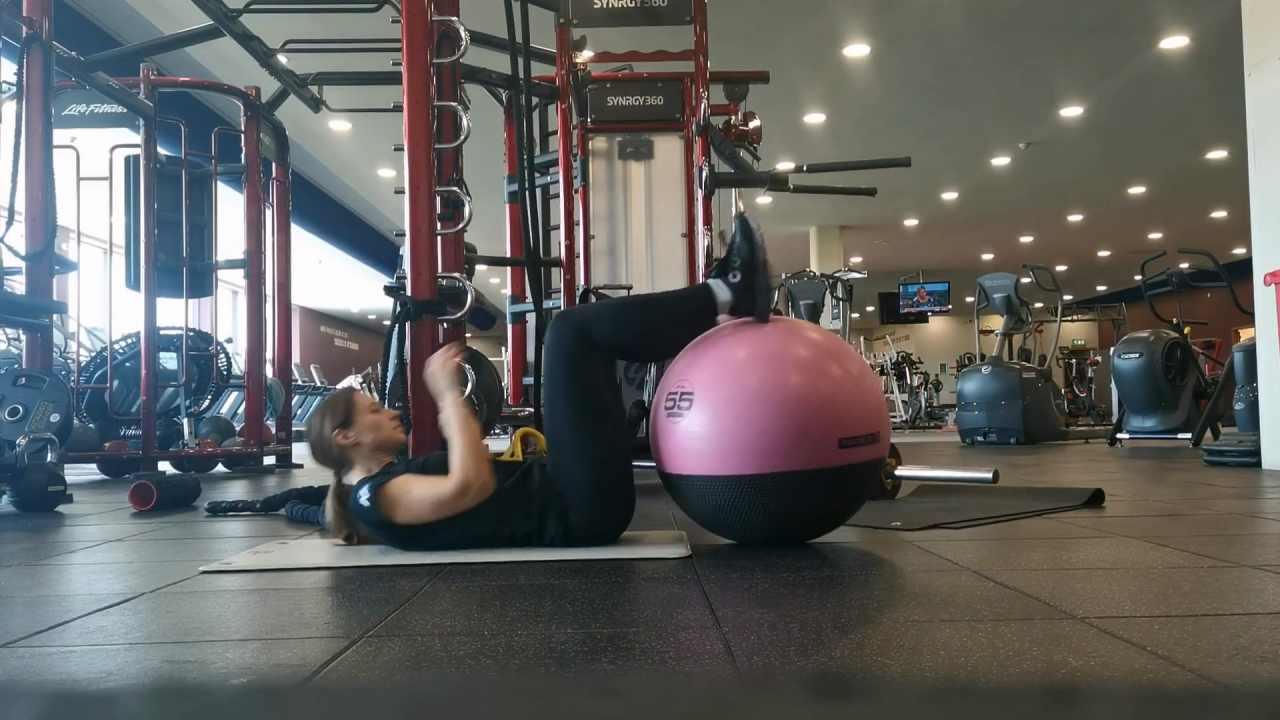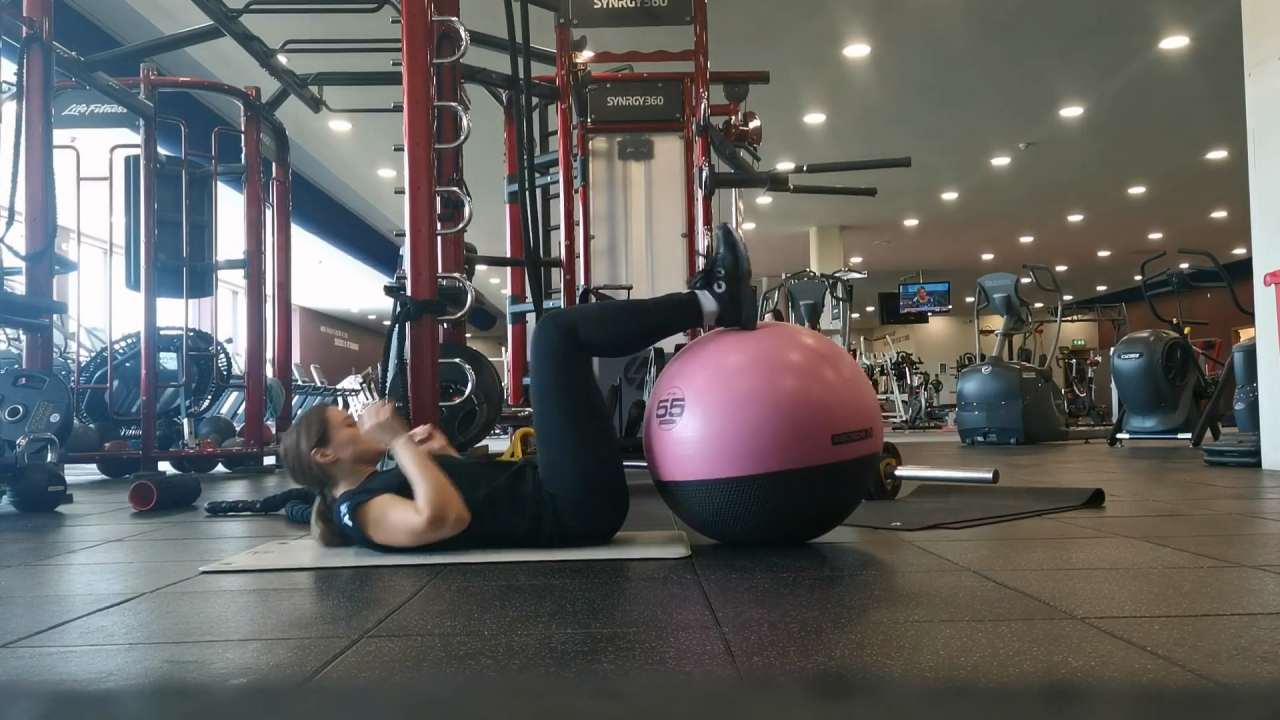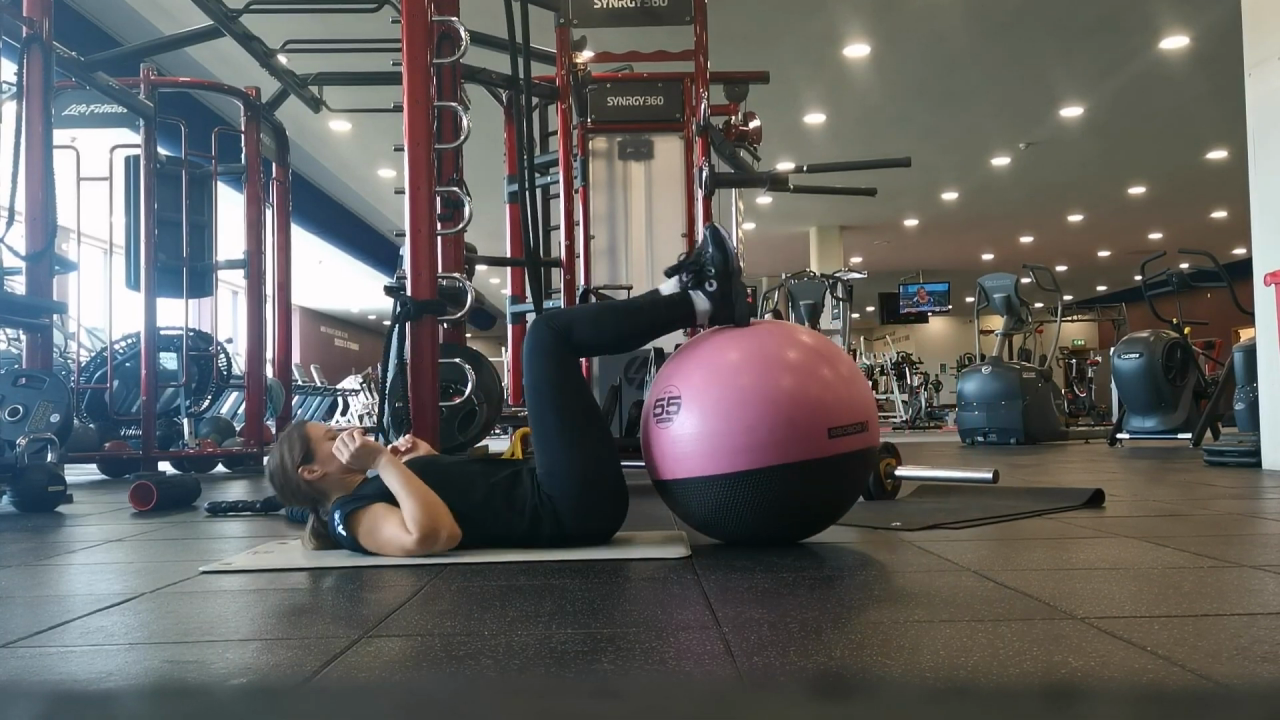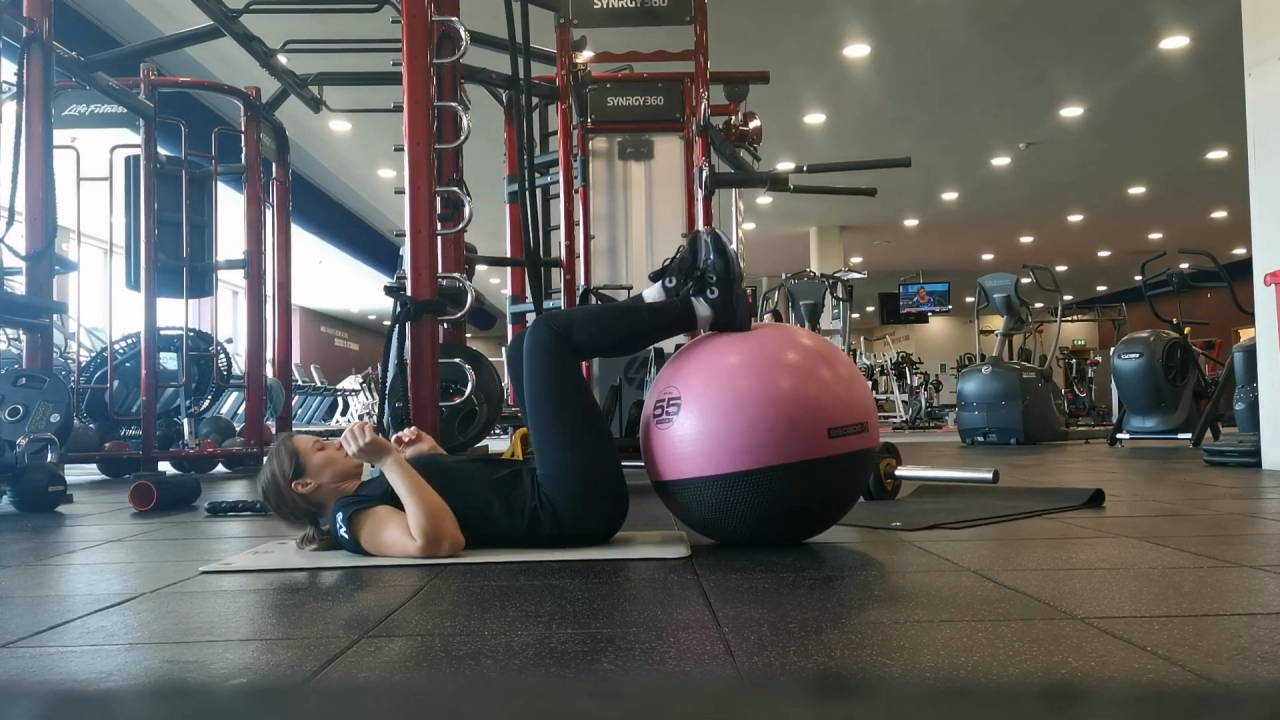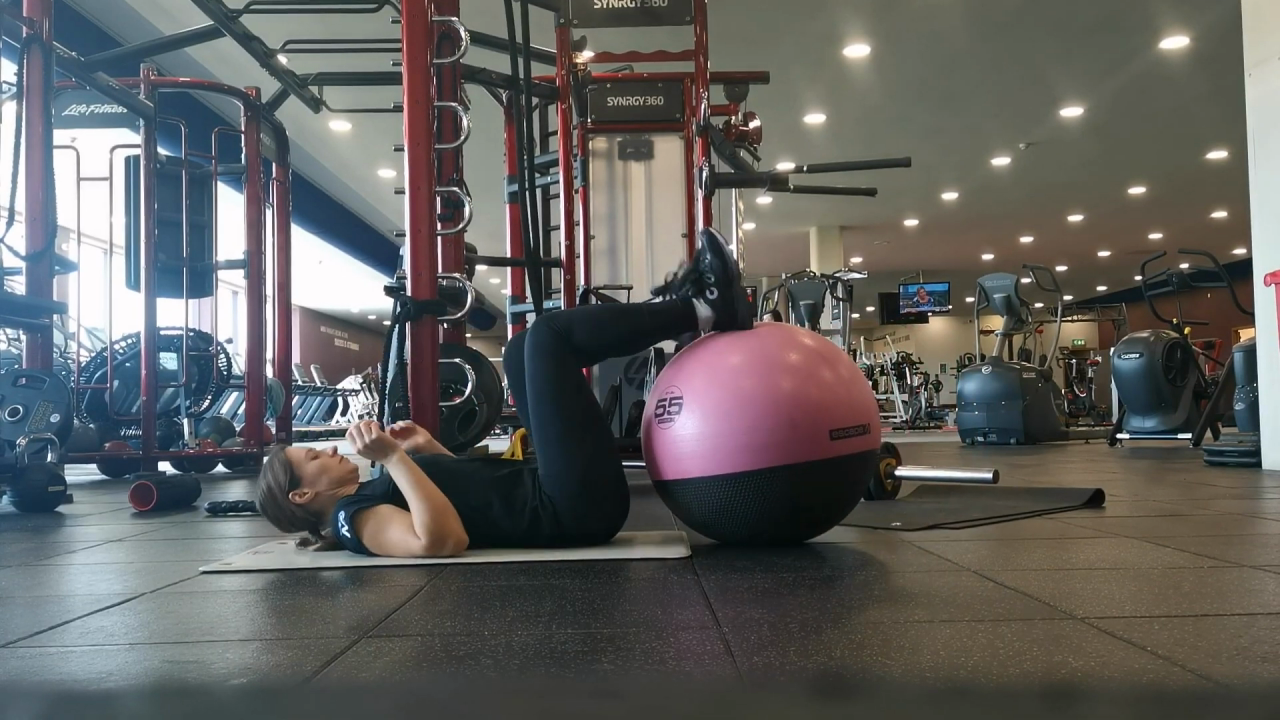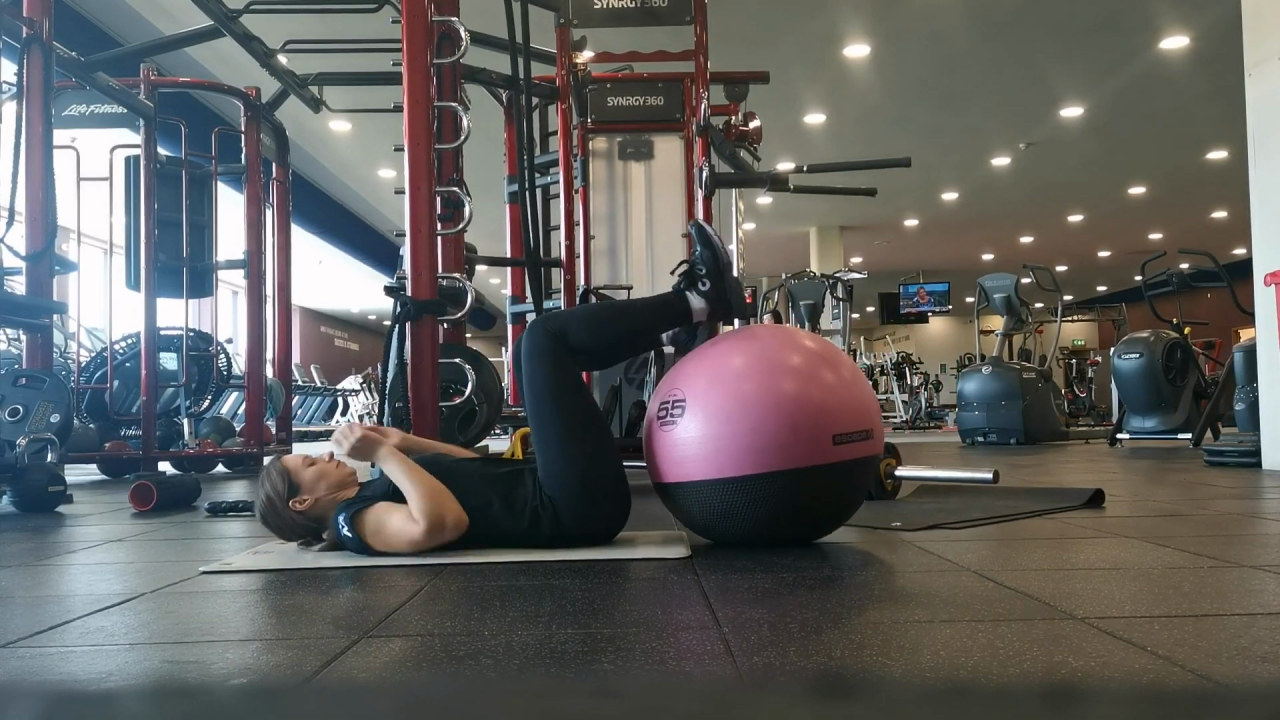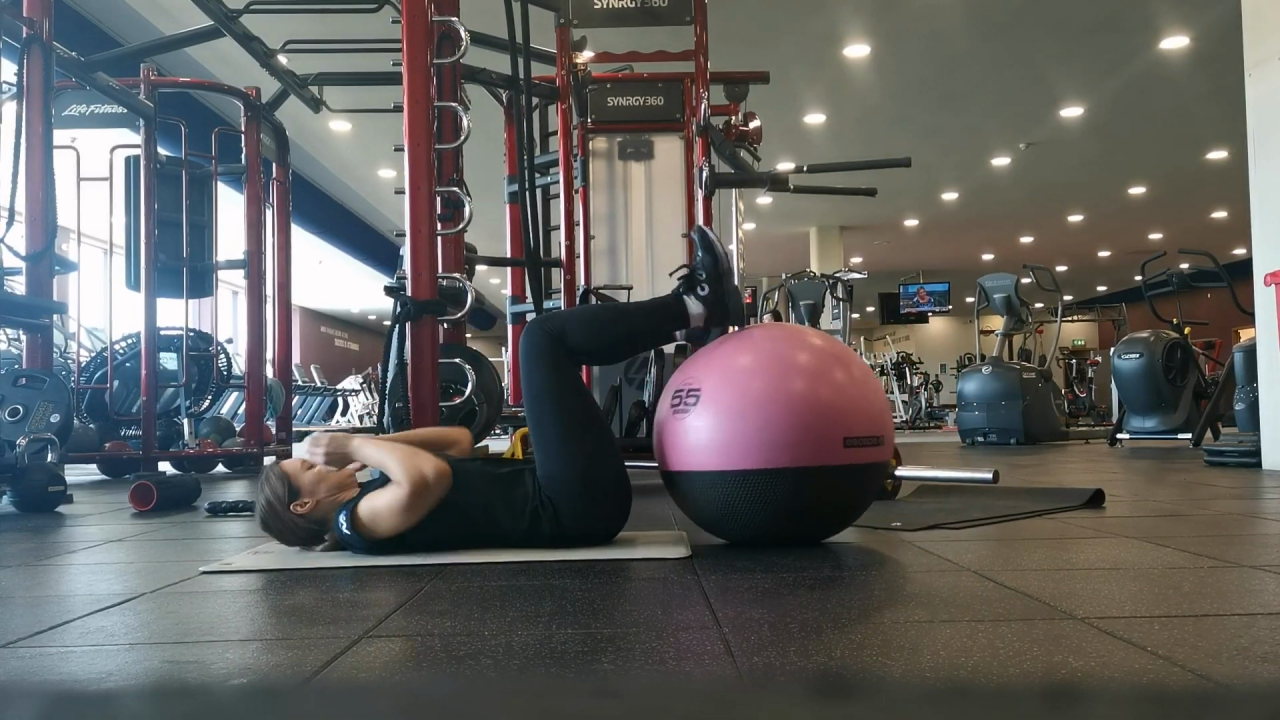
dt=0.1s
person 1, frame 1
left shoulder: (384, 486)
right shoulder: (377, 498)
right elbow: (472, 484)
left wrist: (457, 420)
right wrist: (449, 396)
left hip: (569, 507)
right hip: (580, 512)
left knee: (594, 340)
right knee: (571, 329)
left ankle: (711, 324)
right ankle: (725, 294)
person 1, frame 2
left shoulder: (380, 489)
right shoulder: (360, 510)
right elbow: (447, 519)
left wrist: (440, 451)
right wrist: (397, 443)
left hip: (567, 503)
right hip: (576, 511)
left knee: (559, 341)
right knee: (555, 330)
left ankle: (702, 304)
right ankle: (713, 304)
person 1, frame 3
left shoulder: (370, 496)
right shoulder: (354, 518)
right elbow: (438, 536)
left wrist: (427, 460)
right wrist: (384, 465)
left hip: (559, 502)
right hip: (574, 509)
left knee: (551, 340)
right knee: (549, 332)
left ankle: (681, 291)
right ankle: (704, 304)
person 1, frame 4
left shoulder: (372, 496)
right shoulder: (355, 520)
right elbow: (440, 543)
left wrist: (430, 452)
right wrist: (386, 462)
left hip: (557, 498)
right hip: (576, 508)
left knee: (528, 348)
right knee: (547, 333)
left ankle: (664, 294)
right ankle: (705, 309)
person 1, frame 5
left shoulder: (373, 497)
right shoulder: (356, 520)
right elbow: (445, 540)
left wrist: (428, 448)
right wrist: (390, 458)
left hip: (554, 496)
right hip: (576, 508)
left knee: (524, 350)
right knee: (548, 334)
left ankle: (673, 306)
right ankle: (705, 310)
person 1, frame 6
left shoulder: (378, 499)
right shoulder: (361, 523)
left elbow: (471, 467)
right elbow: (445, 524)
left wrist: (395, 444)
right wrist: (382, 452)
left hip: (569, 503)
right hip: (577, 509)
left knee: (534, 349)
right knee: (545, 335)
left ankle: (683, 319)
right ankle: (699, 303)
person 1, frame 7
left shoulder: (382, 495)
right shoulder: (361, 520)
left elbow: (461, 439)
right elbow: (430, 476)
left wrist: (376, 446)
right wrist: (355, 444)
left hip: (565, 501)
right hip: (577, 508)
left knee: (546, 342)
right knee: (543, 336)
left ankle: (687, 317)
right ankle: (698, 307)
